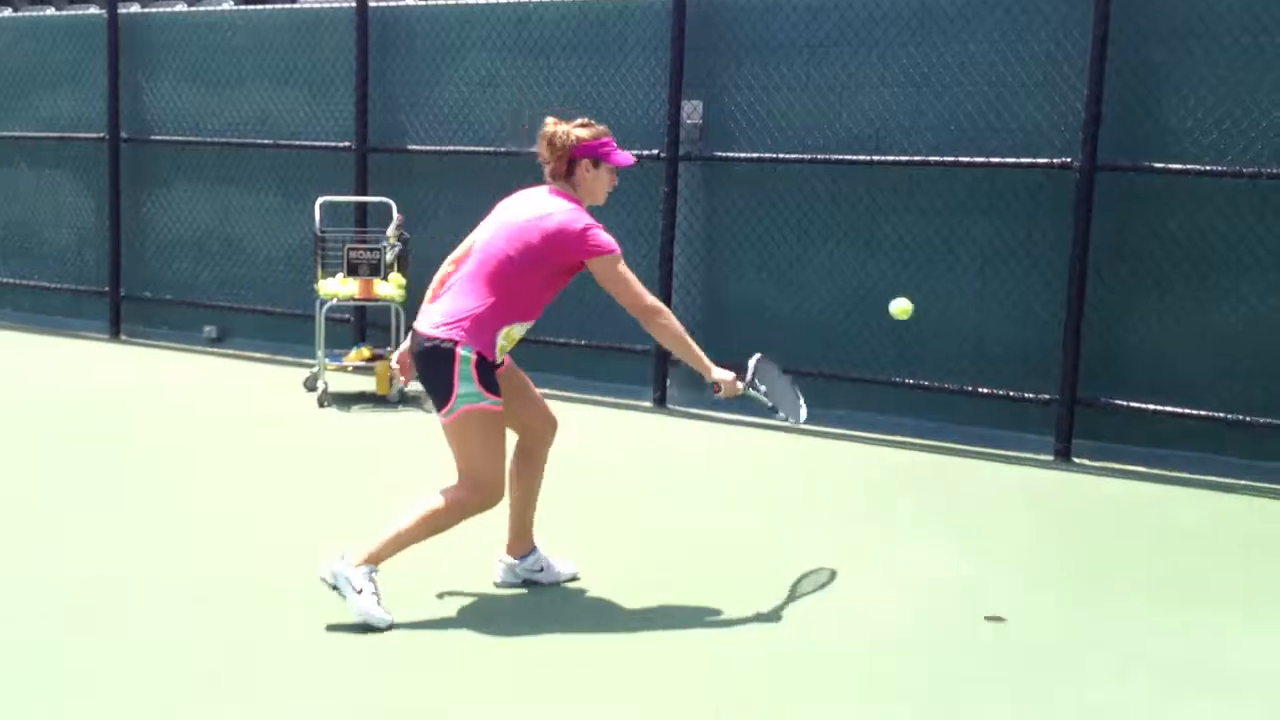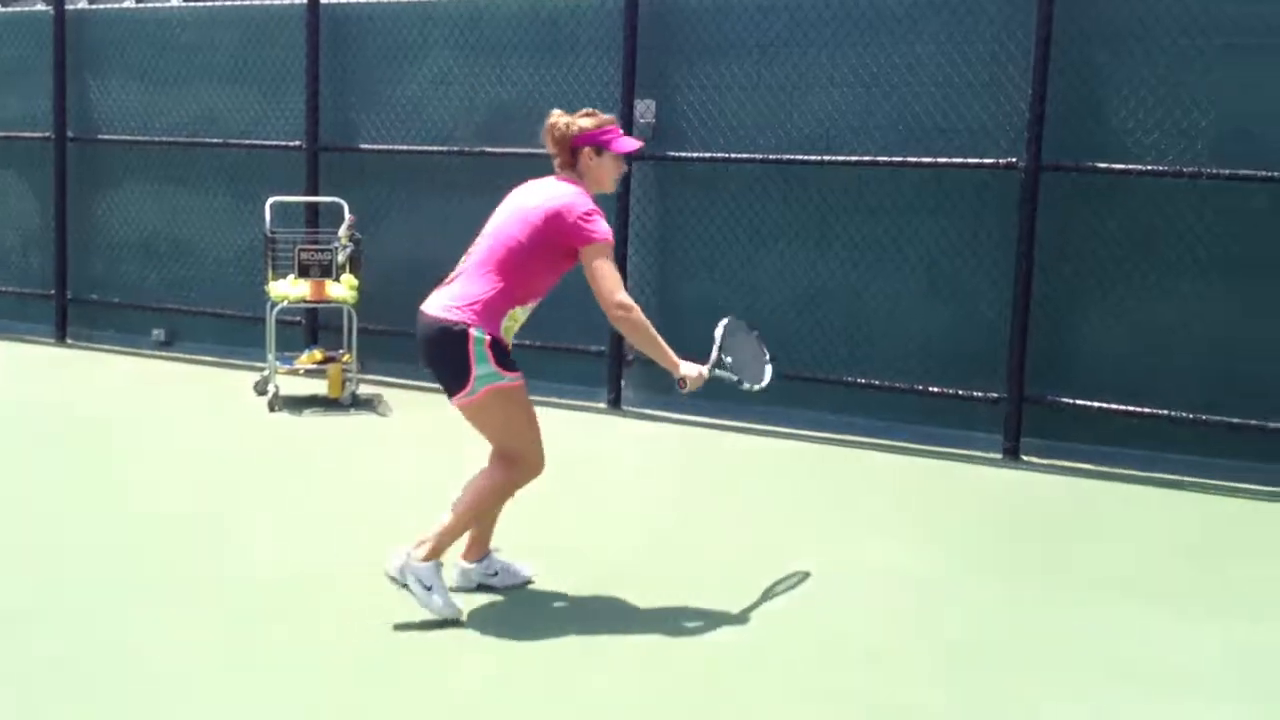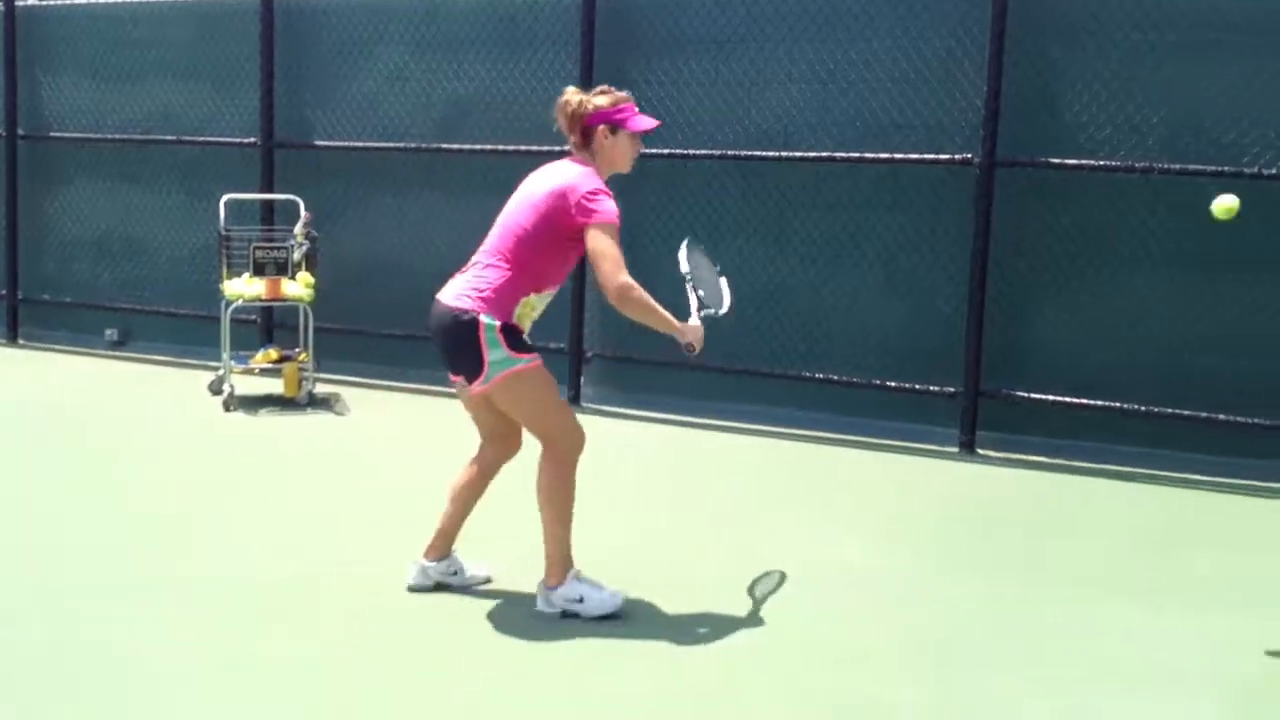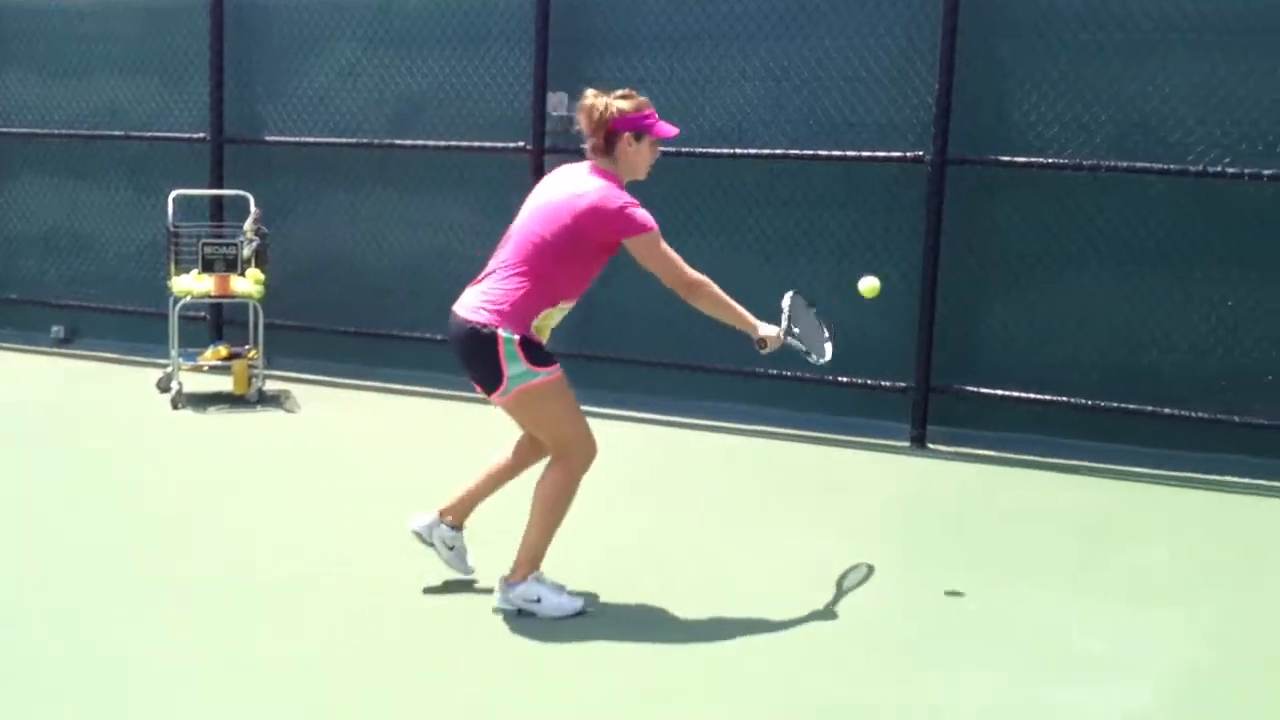
dt=0.2s
person 1, frame 1
left shoulder: (521, 201)
right shoulder: (581, 229)
left elbow: (450, 268)
right elbow: (649, 311)
left wrist: (415, 340)
right wrist: (710, 370)
left hip: (442, 339)
right hip: (458, 353)
left knee: (540, 428)
right knee: (481, 489)
left ankle: (521, 557)
right ankle: (357, 567)
person 1, frame 2
left shoulder: (532, 191)
right shoulder: (581, 212)
right elbow: (619, 309)
right wrist: (676, 366)
left hip: (441, 320)
right hip: (465, 336)
left knee: (517, 443)
right knee: (524, 460)
left ankle: (475, 560)
right ankle: (422, 558)
person 1, frame 3
left shoulder: (555, 174)
right shoulder: (592, 193)
right elbow: (619, 289)
right wrist: (680, 329)
left hip: (458, 314)
right hip: (479, 325)
left knee: (502, 442)
right knee: (565, 440)
left ankle: (436, 560)
right ankle: (558, 581)
person 1, frame 4
left shoulder: (565, 176)
right shoulder: (616, 206)
right elbow: (688, 285)
right wrist: (756, 326)
left hip: (474, 321)
right hip: (499, 335)
left knee: (549, 439)
right knee: (576, 450)
left ankle: (446, 520)
right ankle: (521, 580)
